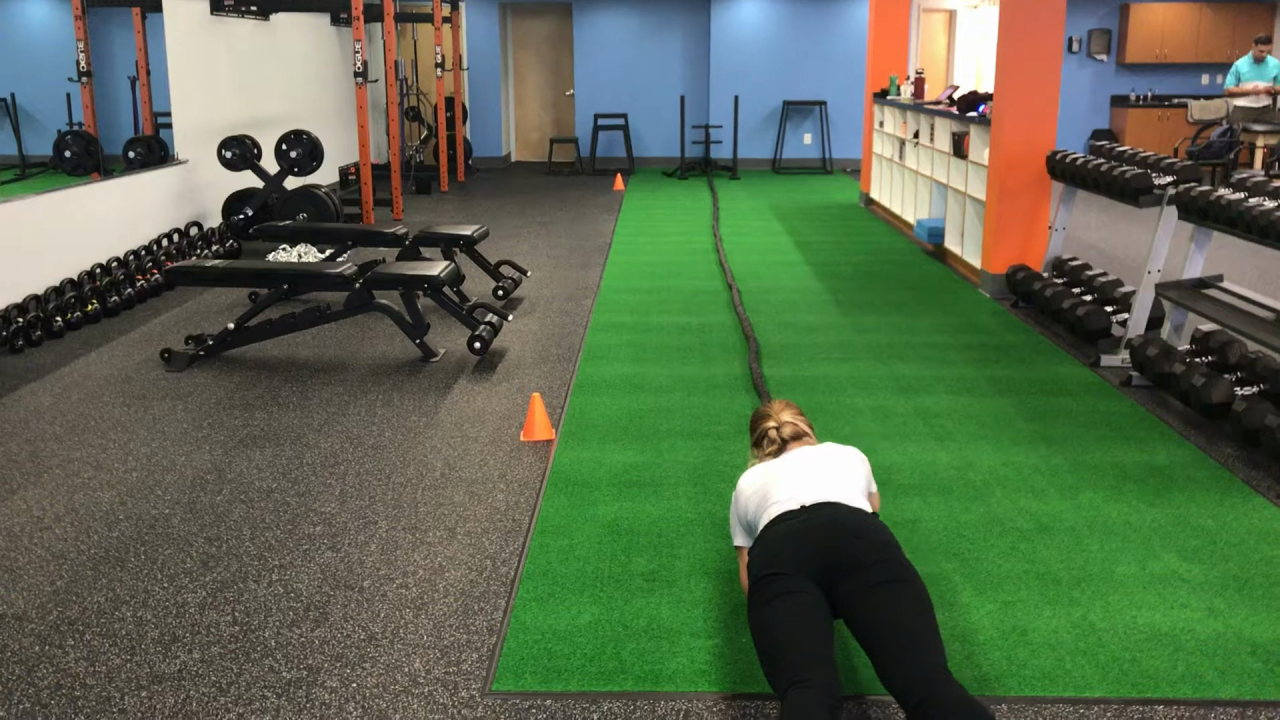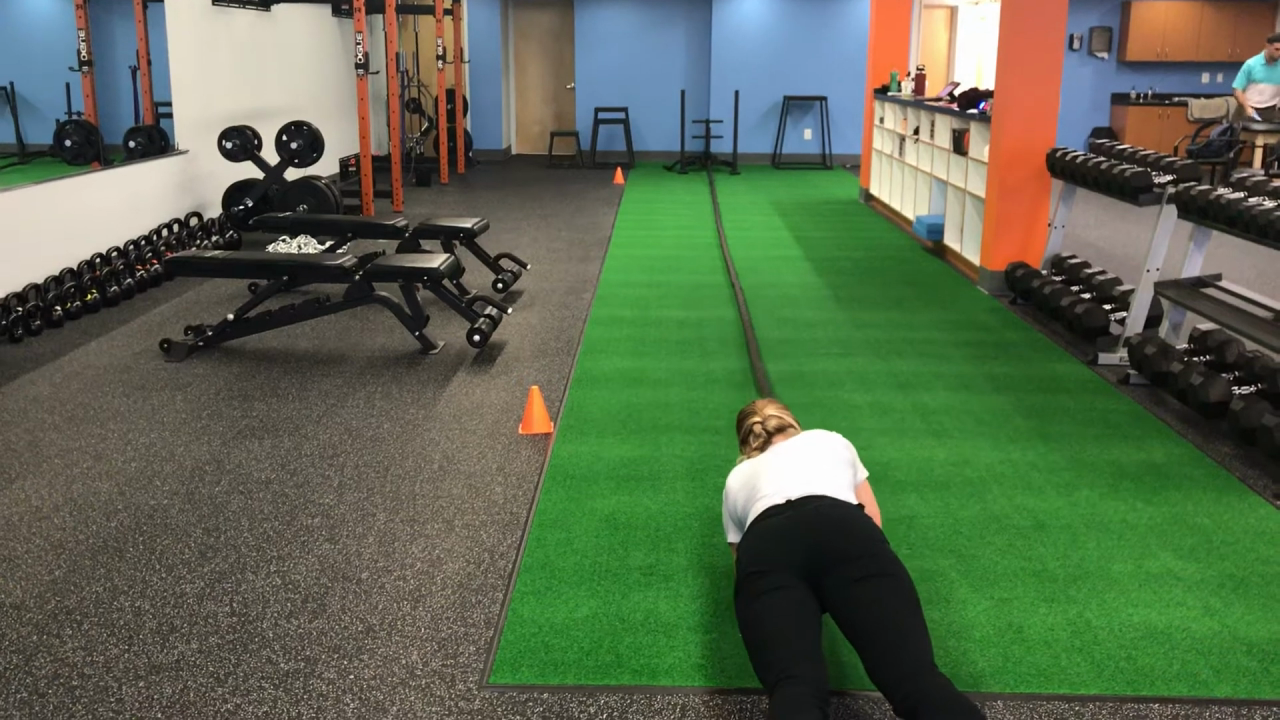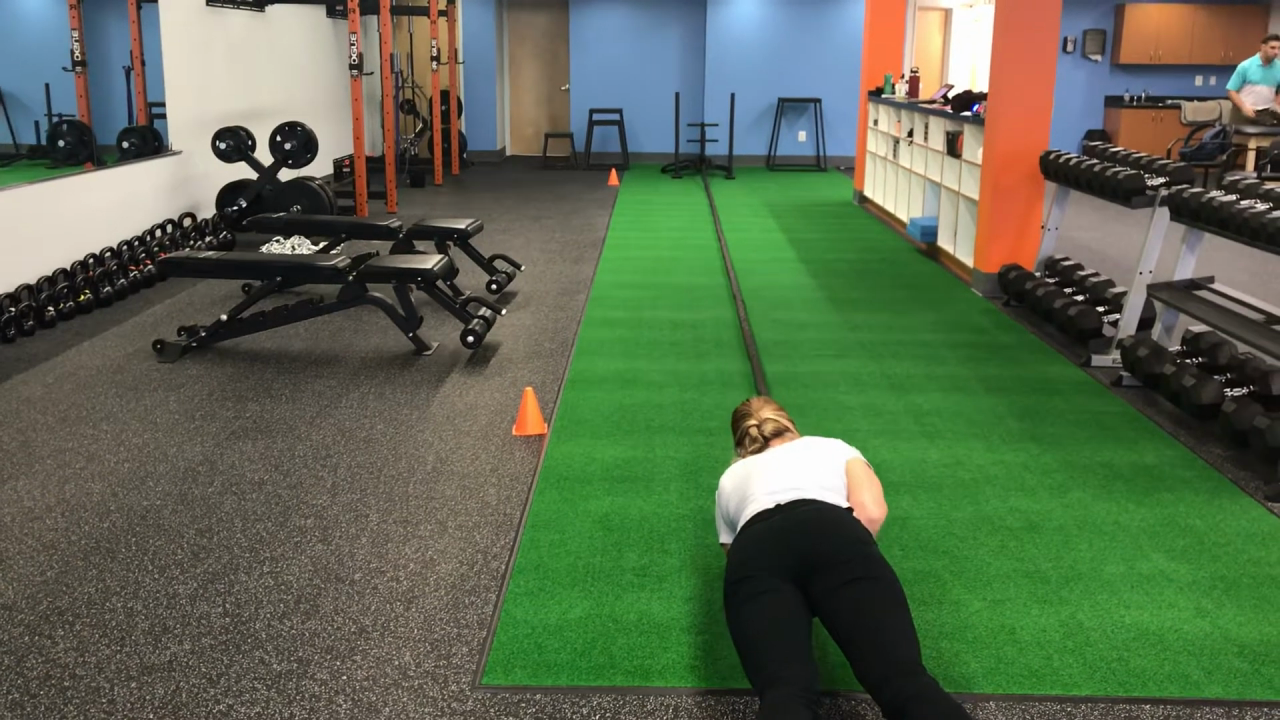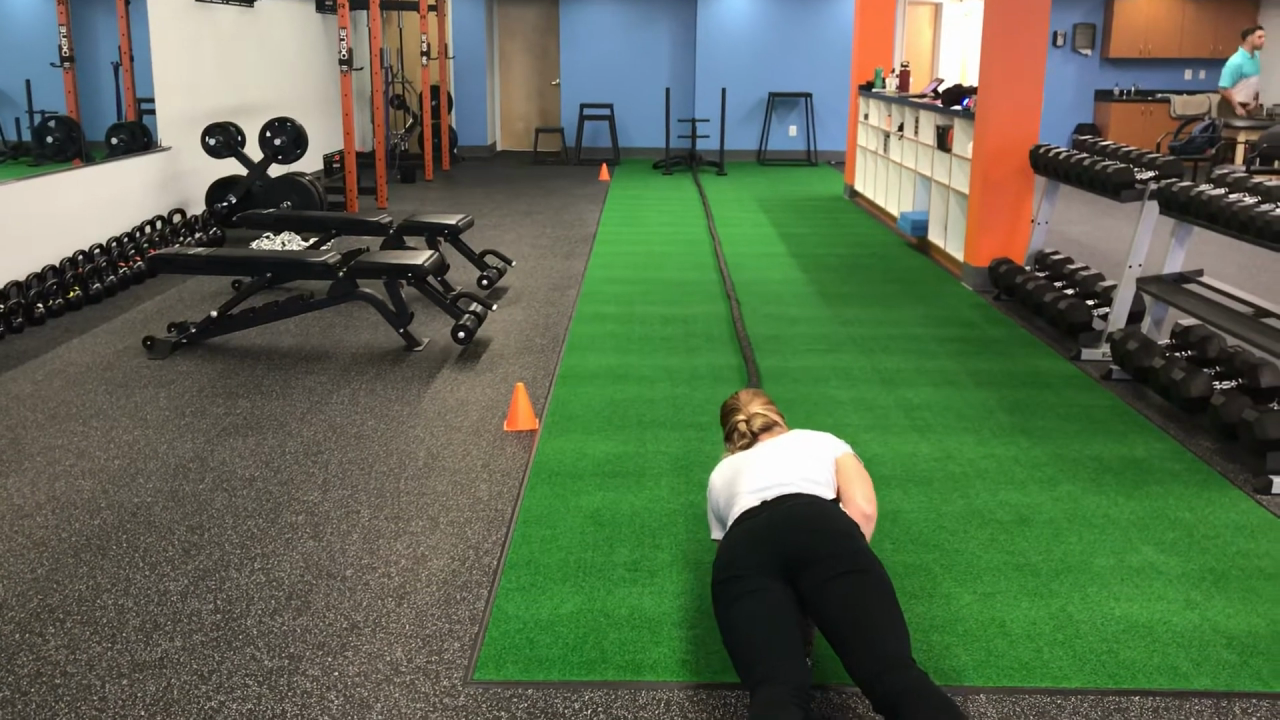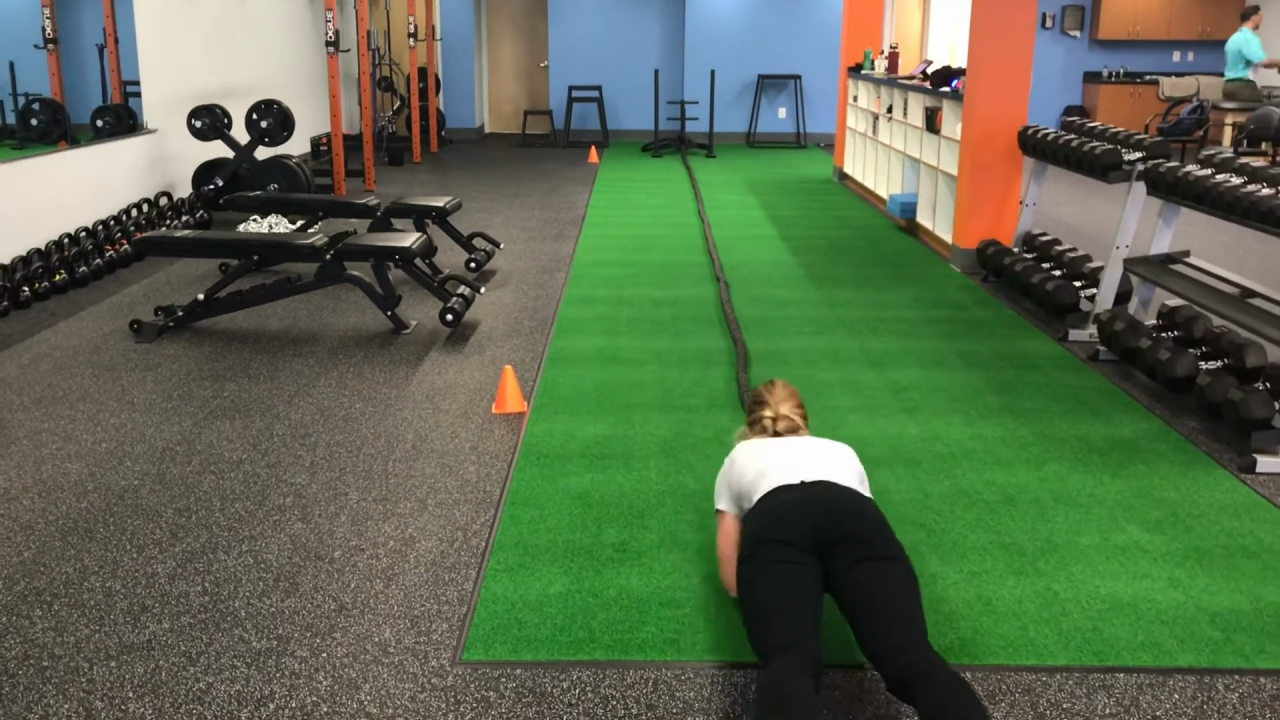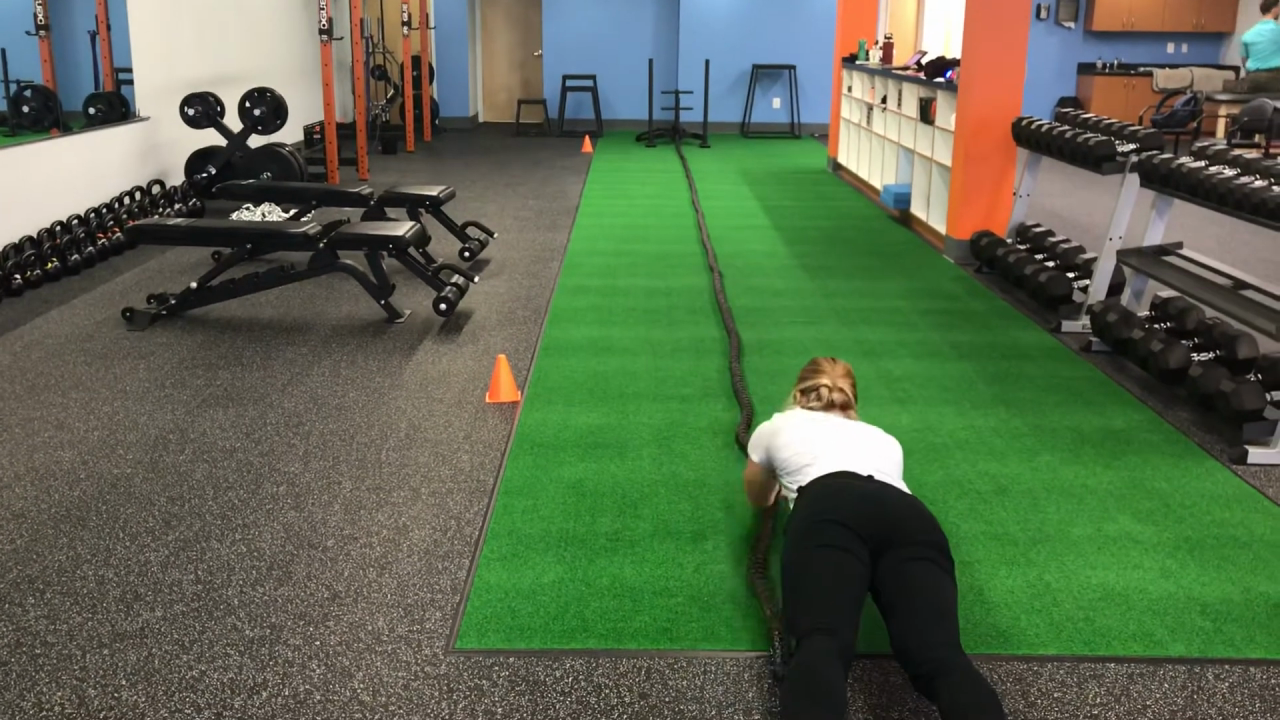
dt=0.5s
person 1, frame 1
left shoulder: (747, 482)
right shoulder: (847, 454)
left elbow: (749, 573)
left hip: (778, 554)
right hip: (858, 539)
right knee: (928, 682)
person 1, frame 2
left shoulder: (736, 478)
right shoulder: (831, 440)
right elbow: (871, 518)
left hip: (766, 549)
right hip: (844, 534)
left knee: (796, 692)
right knee: (916, 677)
person 1, frame 3
left shoulder: (730, 478)
right shoulder: (833, 448)
right elbow: (871, 510)
left hip: (755, 553)
right hip: (834, 535)
left knee: (786, 694)
right knee: (904, 680)
person 1, frame 4
left shoulder: (721, 474)
right shoulder: (824, 441)
right elbow: (862, 507)
right wrist: (830, 602)
left hip: (743, 552)
right hip: (822, 532)
left knee: (778, 693)
right knee: (895, 674)
person 1, frame 5
left shoulder: (738, 458)
right shoulder: (841, 450)
left elbow: (732, 579)
left hip: (778, 525)
right hip: (857, 519)
left knee: (790, 664)
right knee: (911, 657)
person 1, frame 6
left shoulder: (776, 427)
right shoulder: (884, 438)
left elbow: (758, 498)
left hip: (830, 515)
right hip: (910, 521)
left knee: (821, 647)
right knee: (938, 656)
